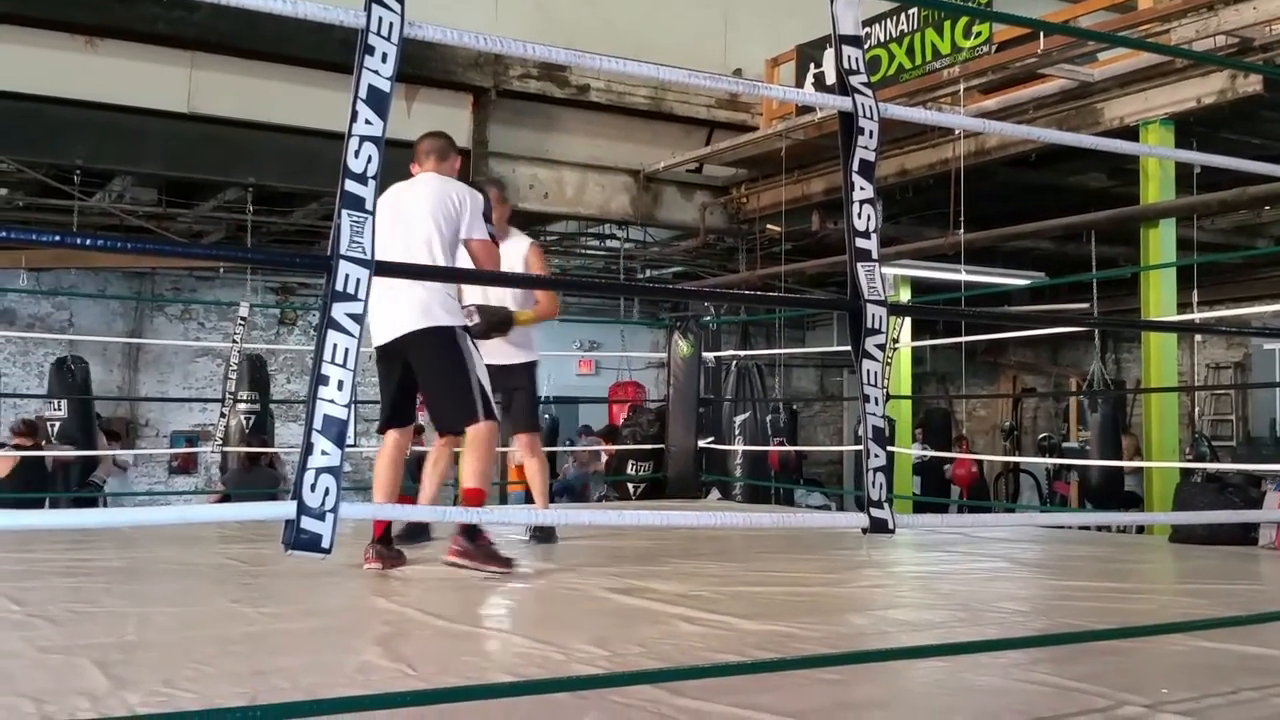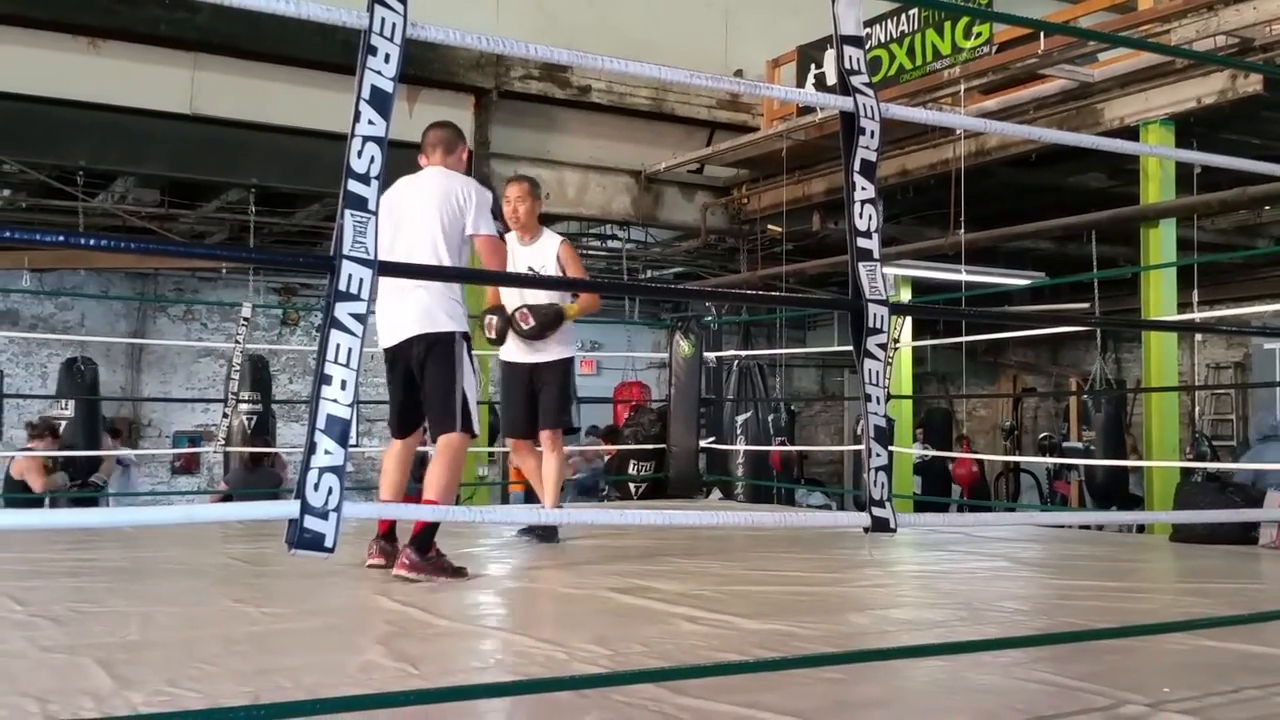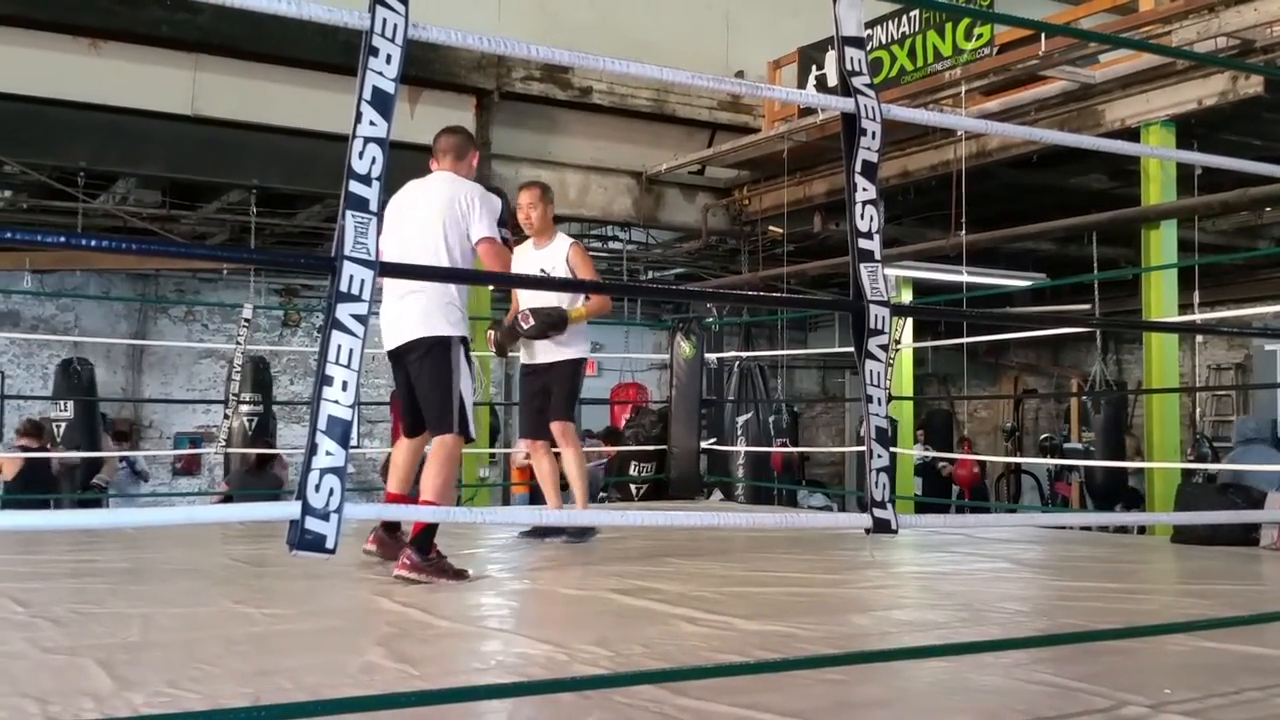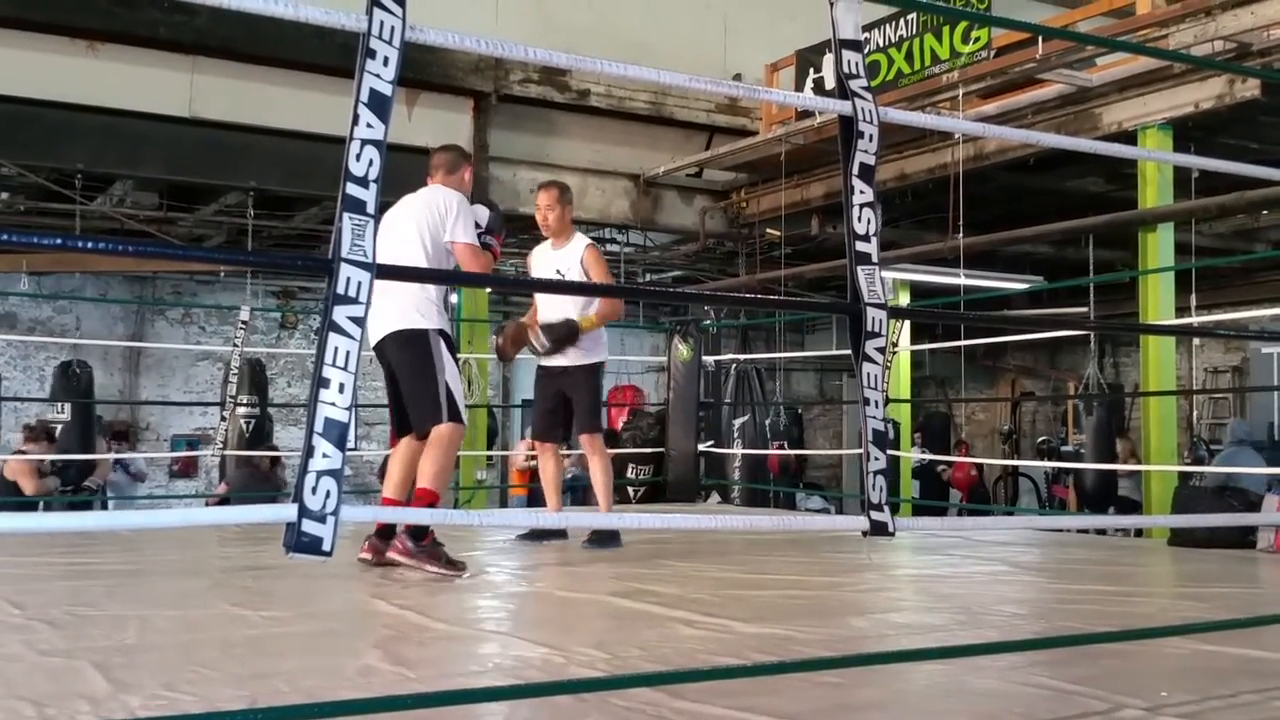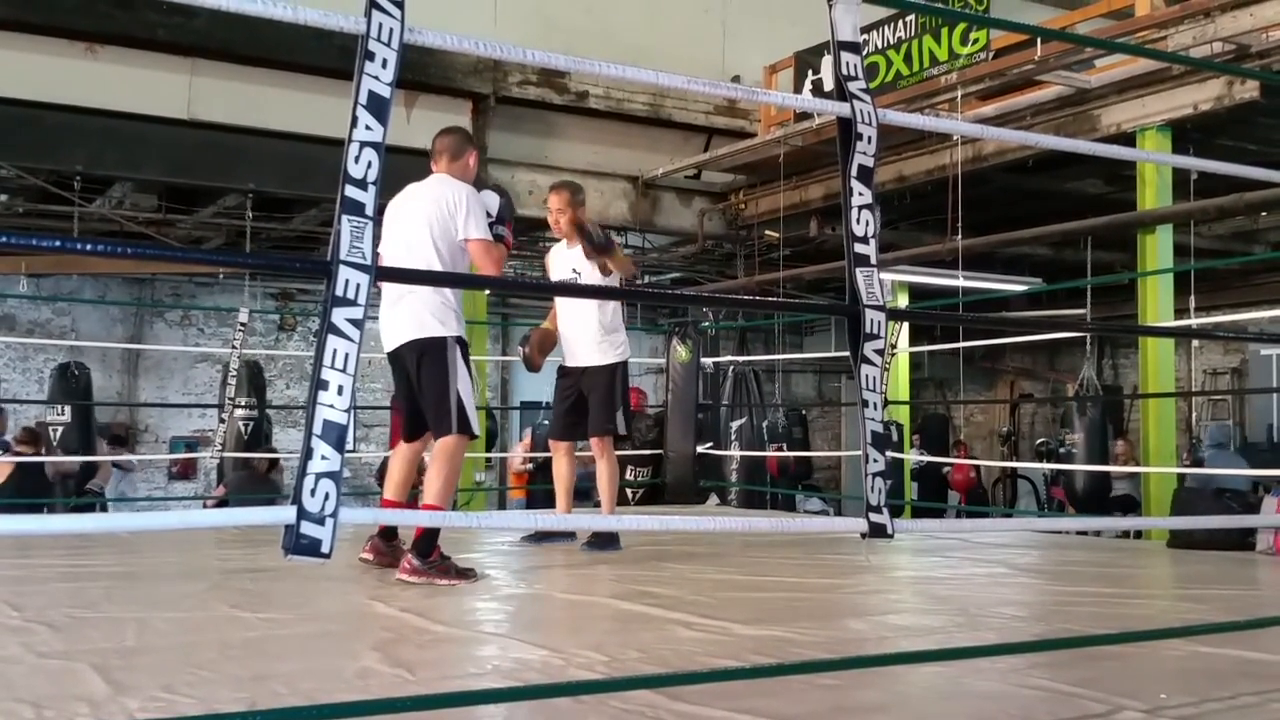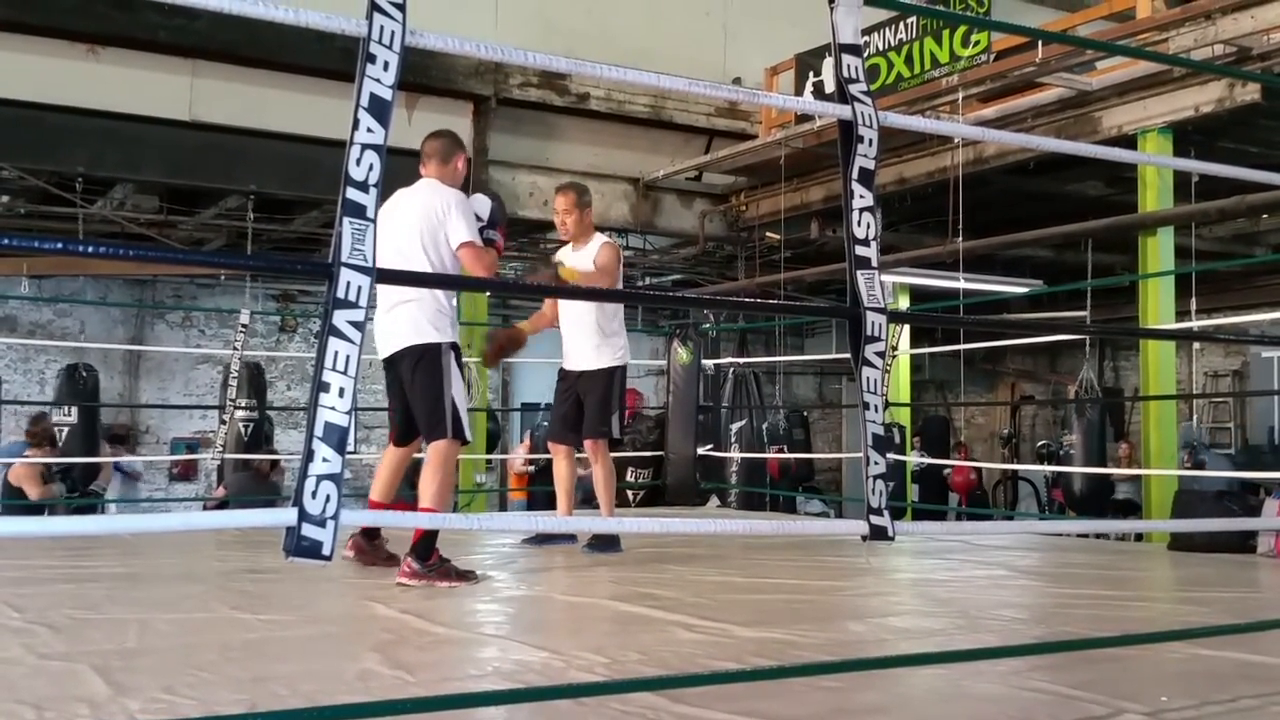
dt=0.4s
person 1, frame 1
left shoulder: (387, 197)
right shoulder: (461, 193)
left elbow: (370, 266)
right elbow: (490, 265)
left hip: (386, 322)
right hip: (433, 318)
left knee: (395, 431)
right knee: (481, 423)
left ankle: (380, 542)
right ankle: (468, 535)
person 1, frame 2
left shoulder: (393, 192)
right shoulder: (466, 188)
left elbow: (375, 262)
right elbow: (495, 264)
right wrist: (492, 232)
left hip: (393, 323)
right hip: (438, 322)
left knee: (404, 433)
right knee: (455, 434)
left ankle: (384, 540)
right ankle: (419, 550)
person 1, frame 3
left shoulder: (402, 195)
right shoulder: (471, 193)
left elbow: (382, 265)
right elbow: (497, 265)
right wrist: (500, 237)
left hip: (396, 324)
right hip: (438, 325)
left knee: (414, 429)
right knee: (449, 435)
left ankle: (386, 530)
right ankle: (418, 550)
person 1, frame 4
left shoulder: (400, 207)
right shoulder: (452, 201)
right elbow: (475, 267)
right wrist: (491, 245)
left hip: (385, 326)
right hip: (416, 323)
left knee: (412, 433)
right knee: (447, 424)
left ankle: (382, 537)
right ankle: (415, 534)
person 1, frame 5
left shoulder: (402, 198)
right shoulder: (462, 193)
left elbow: (382, 268)
right elbow: (489, 266)
right wrist: (502, 234)
left hip: (396, 327)
right hip: (434, 327)
left knee: (415, 434)
right knee: (453, 434)
left ankle: (384, 538)
right ankle: (423, 554)
person 1, frame 6
left shoulder: (393, 203)
right shoulder: (452, 199)
left elbow: (377, 271)
right elbow: (481, 270)
right wrist: (493, 238)
left hip: (391, 332)
right hip: (428, 332)
left knee: (406, 437)
right knee: (446, 440)
left ankle: (366, 536)
right ankle: (421, 557)
person 2, frame 1
left shoulder: (525, 249)
left elbow: (551, 306)
left wrist: (514, 318)
left hip: (515, 360)
left knee: (527, 440)
right knee: (446, 437)
person 2, frame 2
left shoulder: (558, 247)
right shoulder: (499, 248)
left elbow: (591, 299)
left wrist: (559, 314)
right wrist: (494, 316)
left hip: (554, 357)
right hip: (514, 359)
left knee: (550, 435)
right knee: (517, 442)
right ankle: (550, 508)
person 2, frame 3
left shoulder: (570, 249)
right shoulder: (517, 256)
left elbow: (602, 301)
left wrist: (564, 317)
right wrist: (506, 330)
left hip: (567, 356)
right hip: (531, 361)
left knee: (561, 427)
right knee: (535, 441)
left ankle: (583, 515)
person 2, frame 4
left shoulder: (586, 251)
right shoulder: (536, 256)
left elbow: (615, 306)
left wrist: (577, 328)
right wrist: (521, 329)
left hip: (585, 362)
right hip: (549, 364)
left knee: (589, 438)
right knee: (544, 443)
left ankle: (606, 524)
person 2, frame 5
left shoulder: (598, 247)
right shoulder: (553, 256)
left elbow: (627, 268)
left wrist: (606, 249)
left hip: (606, 361)
right hip: (570, 364)
left knee: (600, 441)
right knee: (559, 442)
left ankle: (608, 528)
person 2, frame 6
left shoulder: (606, 249)
right shoulder: (561, 257)
left elbow: (608, 280)
right elbow: (551, 312)
left wrist: (564, 273)
right wrist: (516, 333)
left hip: (604, 364)
right hip: (571, 366)
left knee: (595, 444)
right knee: (559, 444)
left ankle: (608, 530)
